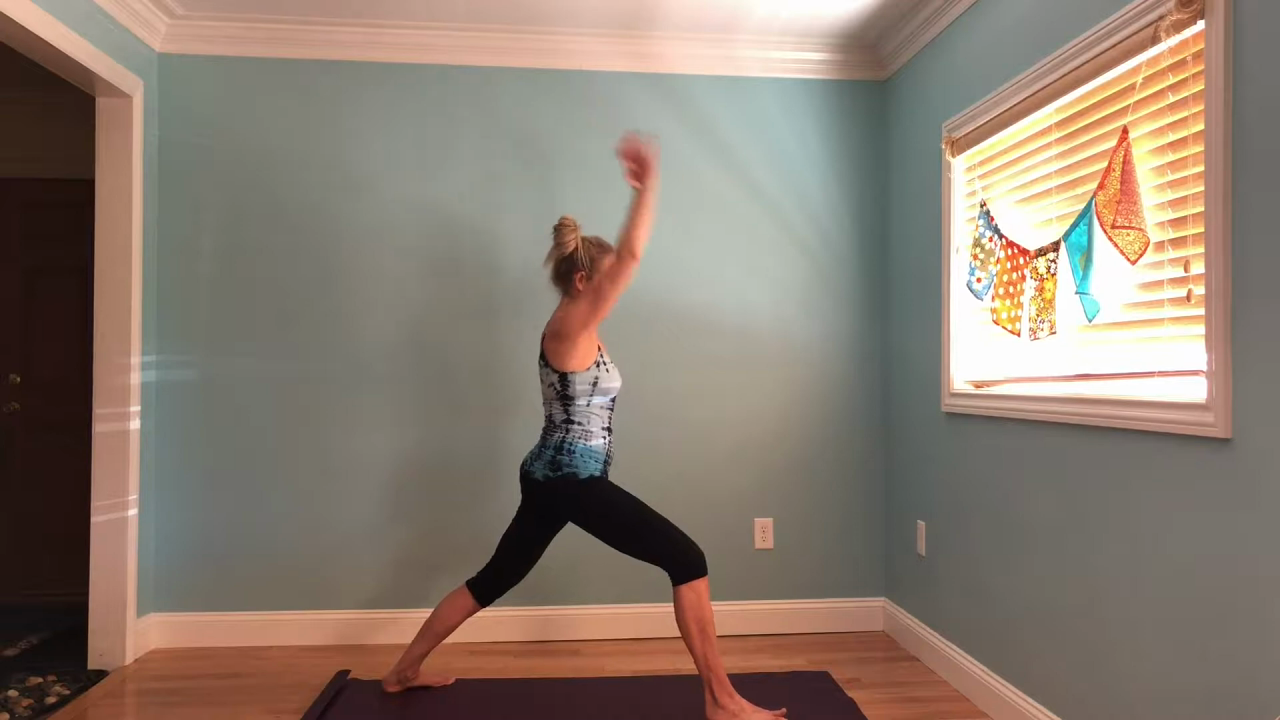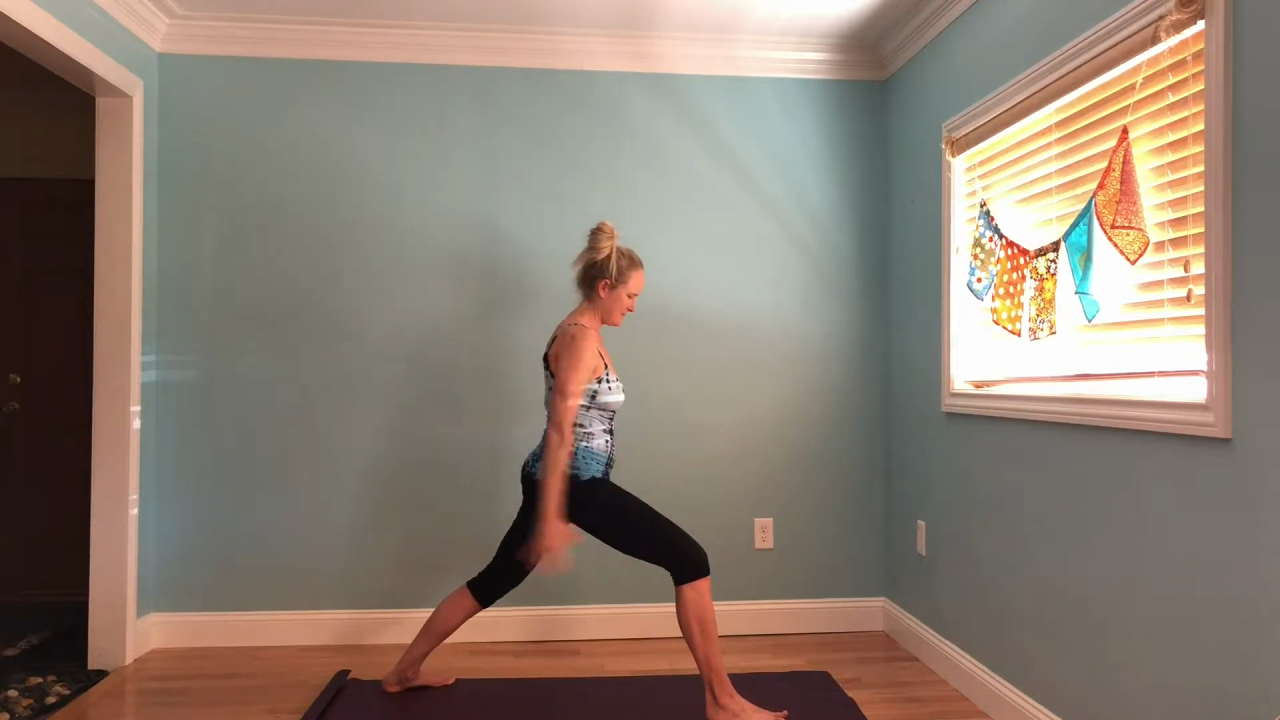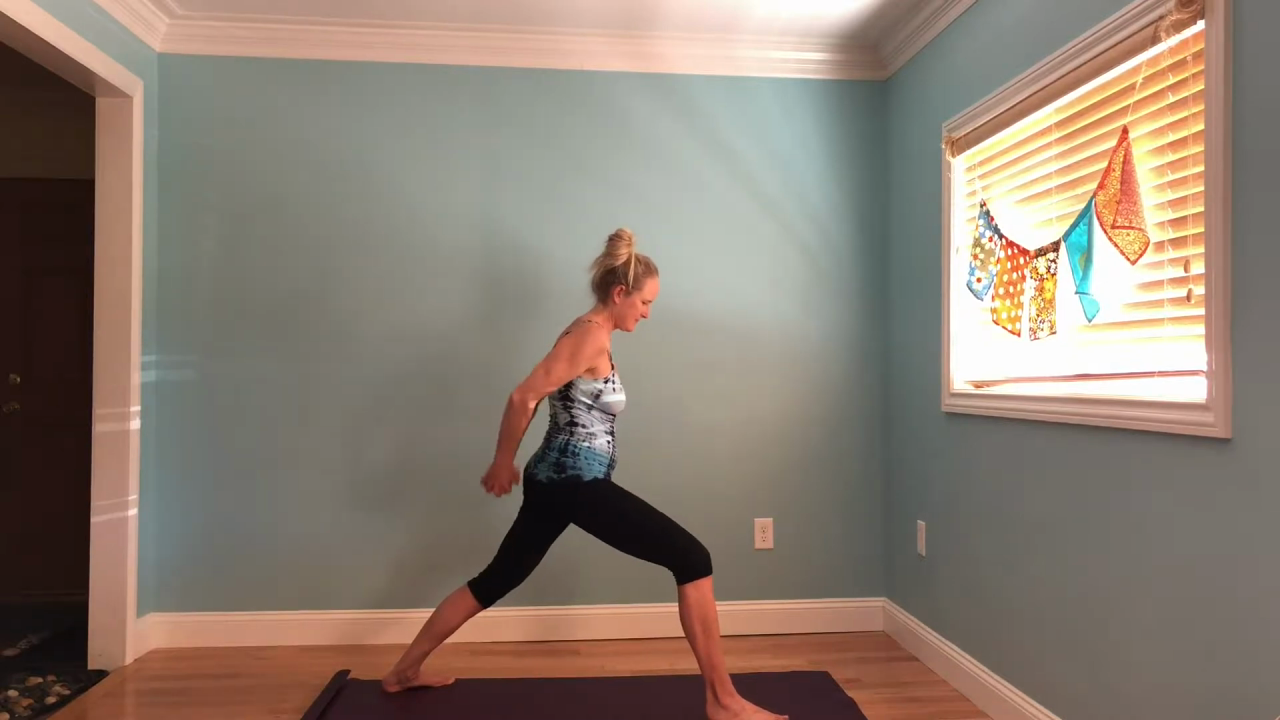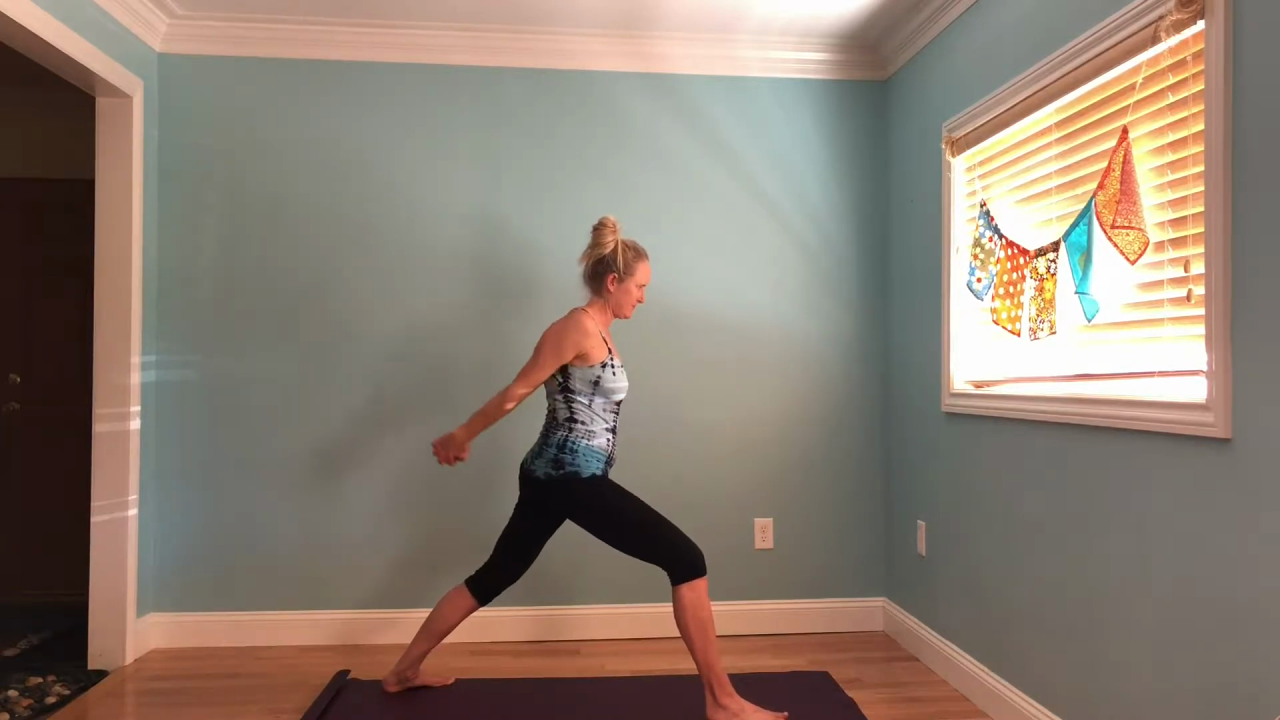
dt=0.7s
person 1, frame 1
left shoulder: (575, 331)
right shoulder: (569, 328)
left elbow: (616, 258)
right elbow: (630, 256)
left wrist: (638, 186)
right wrist: (647, 183)
left hip: (553, 476)
right hip: (573, 479)
left knee: (494, 578)
right knee: (687, 560)
left ankle: (404, 669)
person 1, frame 2
left shoulder: (583, 334)
right shoulder: (580, 339)
right elbow: (560, 429)
right wrist: (550, 515)
left hip: (565, 480)
right hip: (577, 482)
left knee: (496, 578)
right knee: (689, 561)
left ankle: (405, 670)
person 1, frame 3
left shoulder: (586, 334)
right shoulder: (591, 337)
left elbow: (532, 397)
right elbow: (523, 397)
left wrist: (507, 464)
right wrist: (504, 463)
left hip: (556, 478)
right hip: (578, 481)
left knee: (496, 579)
right knee: (692, 559)
left ankle: (405, 670)
person 1, frame 4
left shoulder: (598, 331)
right shoulder: (580, 327)
left elbow: (523, 392)
right elbow: (517, 390)
right wrist: (463, 435)
left hip: (554, 474)
right hip: (573, 476)
left knee: (493, 576)
right knee: (686, 561)
left ankle: (404, 670)
